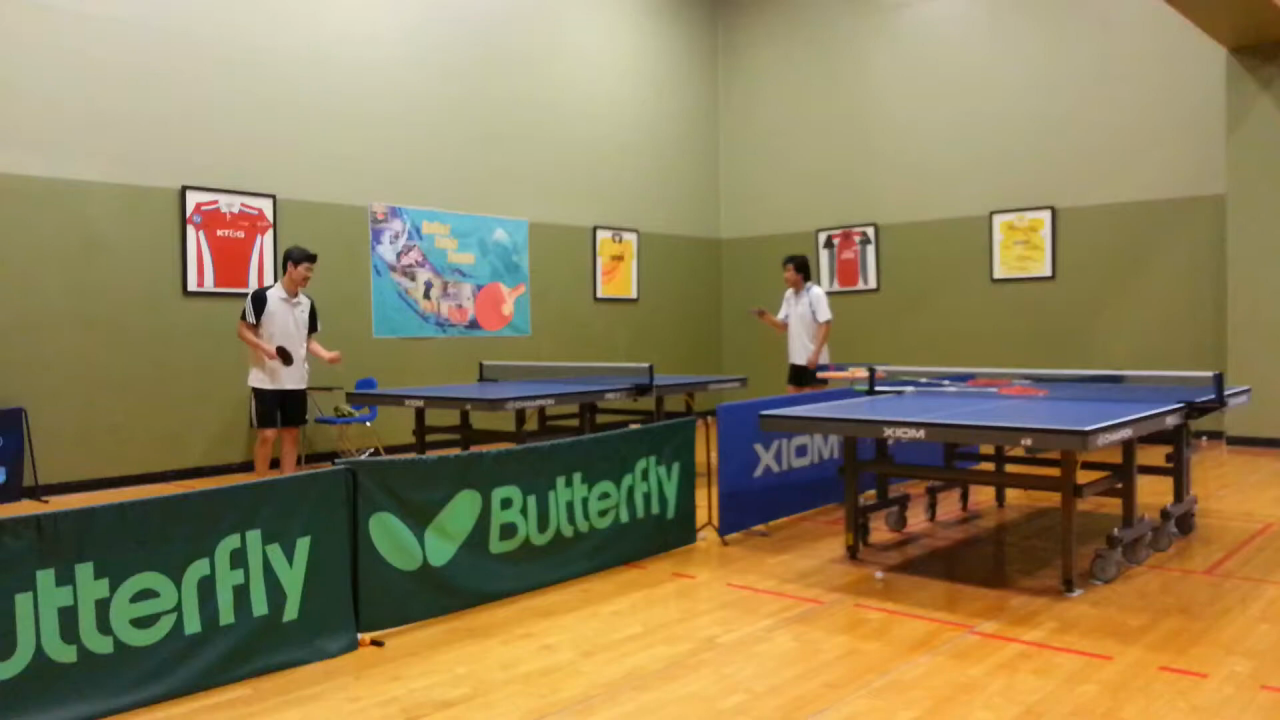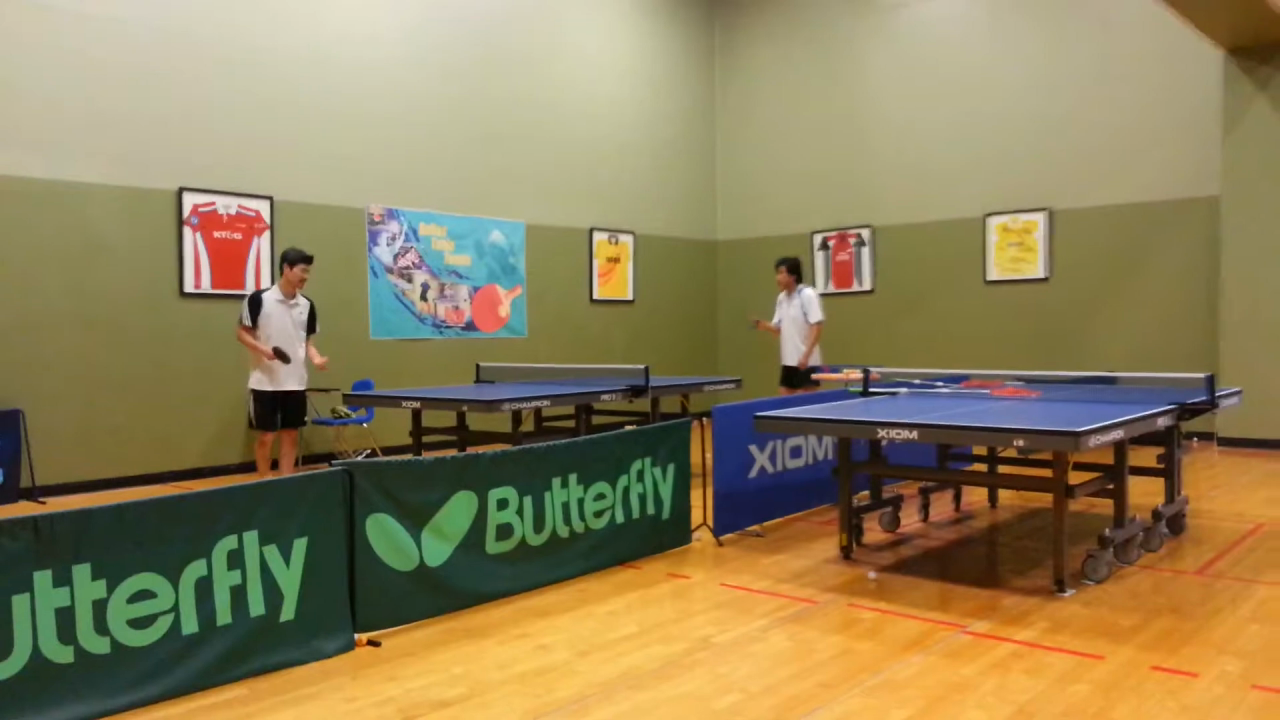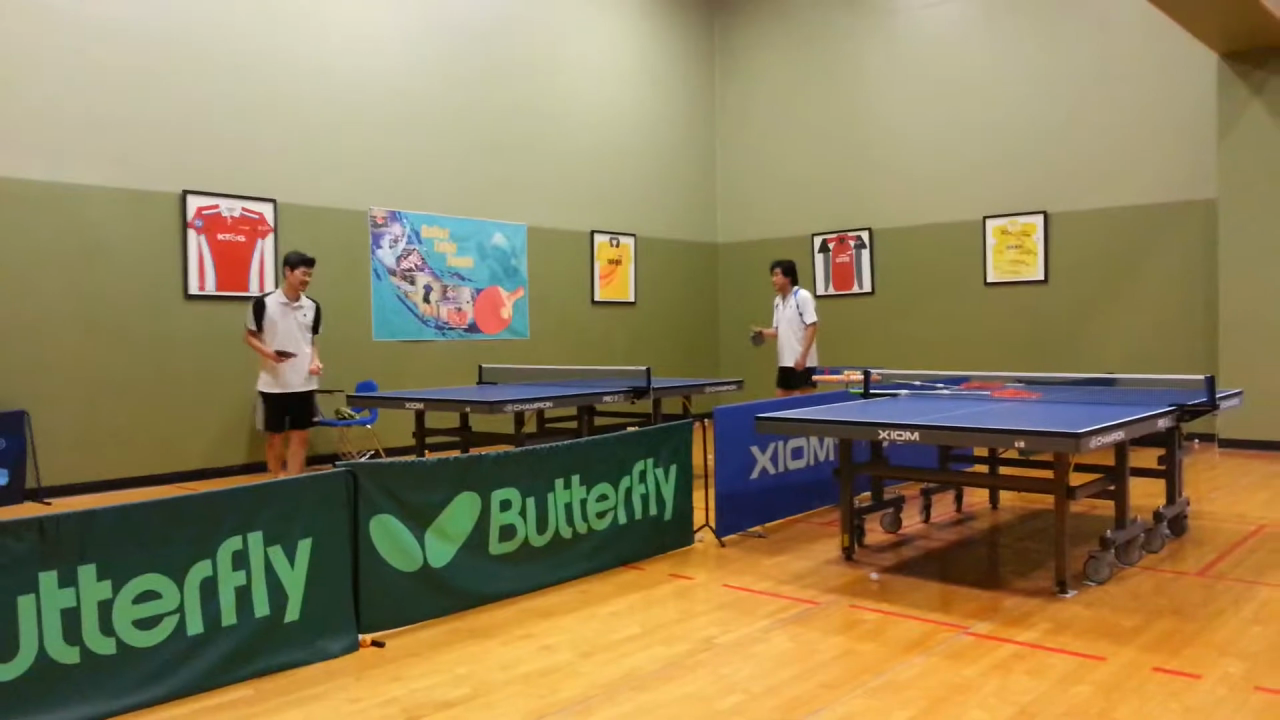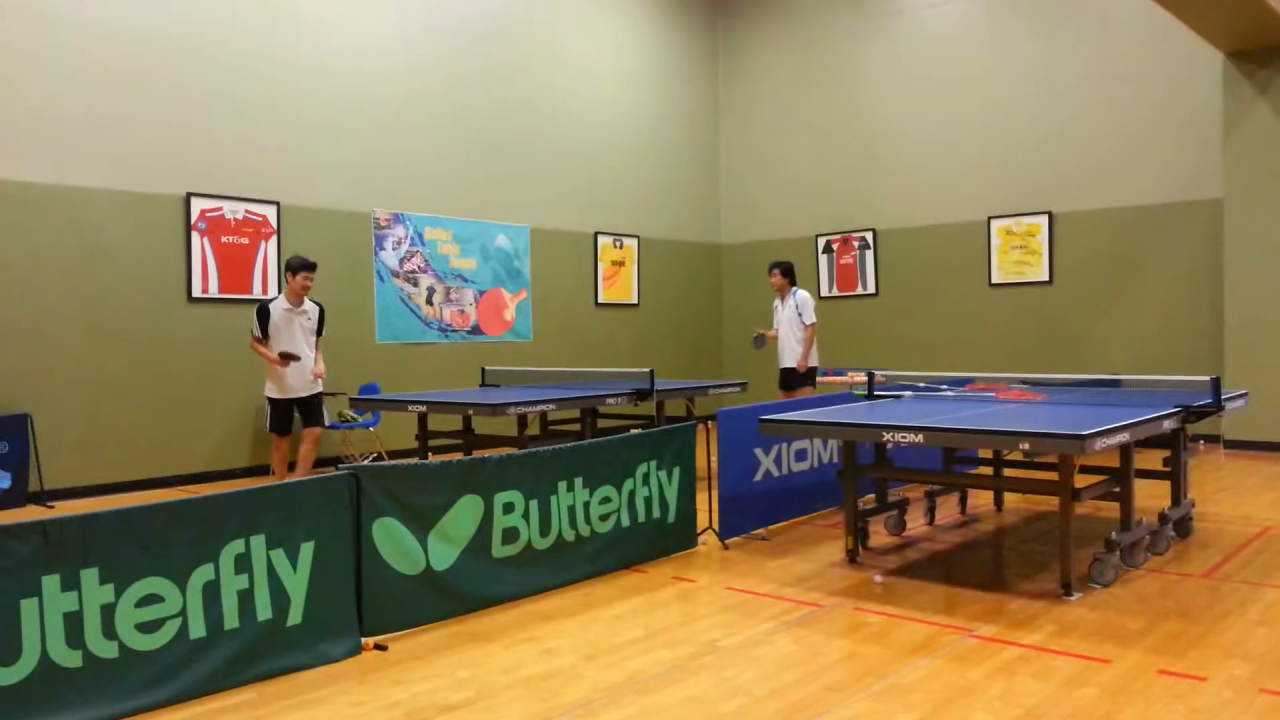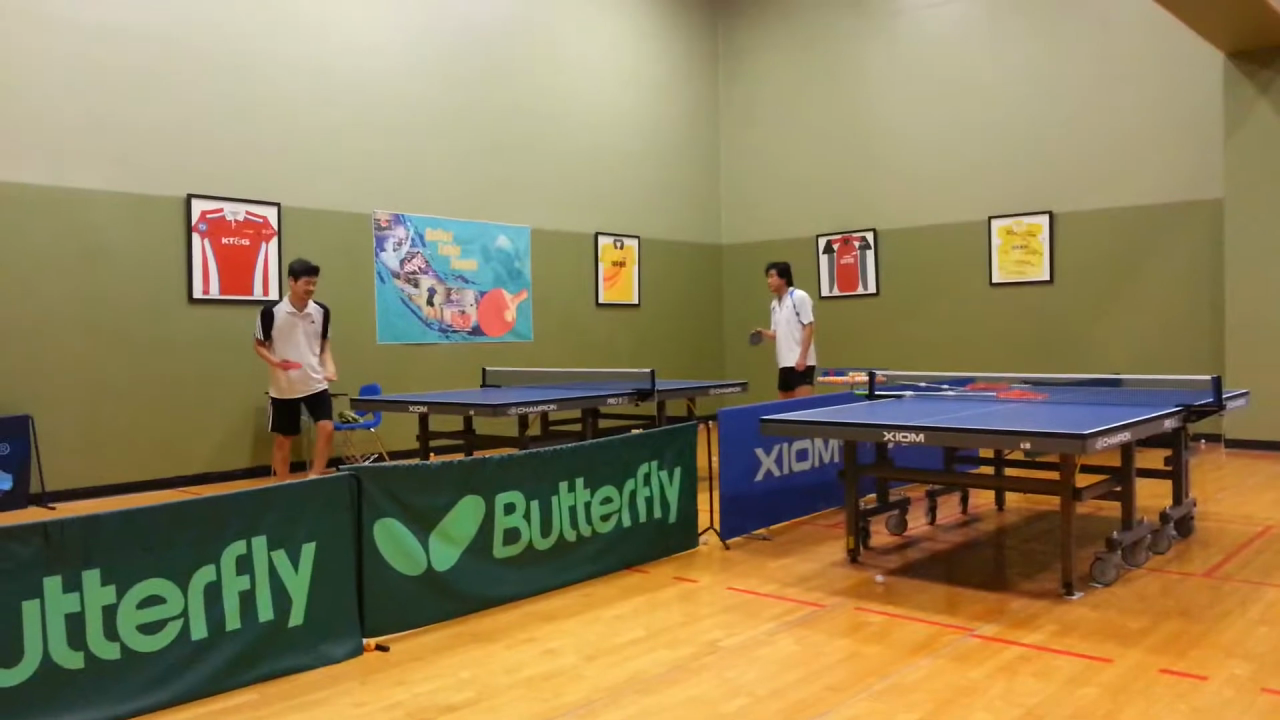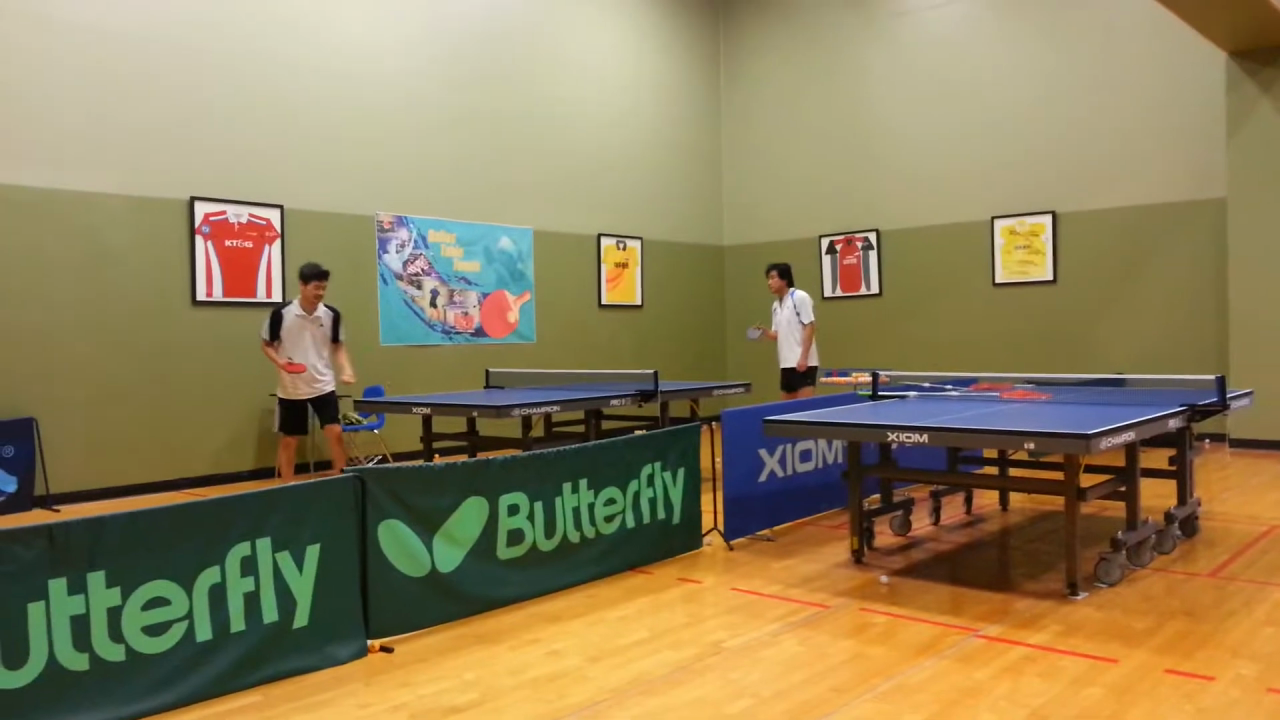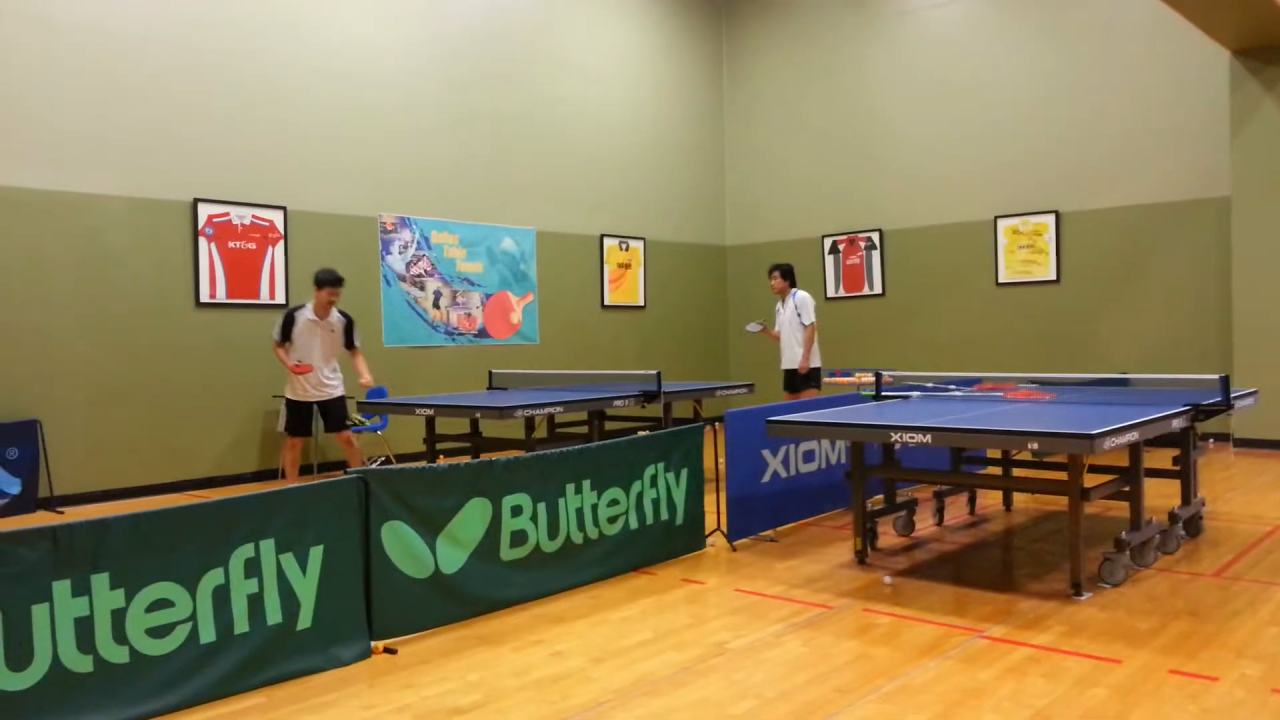
dt=0.1s
person 1, frame 1
left shoulder: (308, 304)
right shoulder: (262, 297)
right elbow: (244, 331)
left wrist: (326, 354)
right wrist: (264, 348)
left hip: (296, 380)
right hip: (266, 380)
left knee: (292, 434)
right knee: (267, 435)
person 1, frame 2
left shoulder: (307, 305)
right shoulder: (258, 299)
right elbow: (242, 334)
left wrist: (316, 358)
right wrist: (261, 349)
left hip: (296, 382)
right hip: (265, 382)
left knee: (290, 435)
right knee: (266, 437)
person 1, frame 3
left shoulder: (313, 307)
right shoulder: (263, 303)
right elbow: (250, 337)
left wrist: (316, 361)
right wrist: (268, 353)
left hip: (304, 383)
right hip: (273, 383)
left knee: (300, 436)
right knee: (275, 437)
person 1, frame 4
left shoulder: (317, 309)
right shoulder: (267, 309)
right elbow: (256, 343)
left wrist: (320, 365)
right wrist: (273, 358)
left hip: (310, 386)
right hip: (280, 388)
left knee: (314, 435)
right knee: (281, 439)
person 1, frame 5
left shoulder: (321, 311)
right shoulder: (271, 312)
right elbow: (260, 345)
left wrist: (329, 367)
right wrist: (274, 360)
left hip: (316, 384)
right hip: (283, 387)
left knee: (326, 429)
right knee: (283, 440)
left ankle: (315, 479)
person 1, frame 6
left shoulder: (332, 315)
right shoulder: (281, 313)
left elbow: (338, 347)
right elbow: (266, 345)
left wrist: (347, 370)
right wrist: (279, 362)
left hip: (323, 386)
right hip: (290, 388)
left knee: (335, 432)
right knee: (288, 441)
person 1, frame 7
left shoulder: (344, 321)
right shoulder: (294, 316)
left elbow: (355, 352)
right elbow: (278, 346)
left wrist: (365, 376)
right wrist: (288, 363)
left hip: (331, 388)
right hip: (298, 389)
left knee: (345, 437)
right knee: (294, 442)
